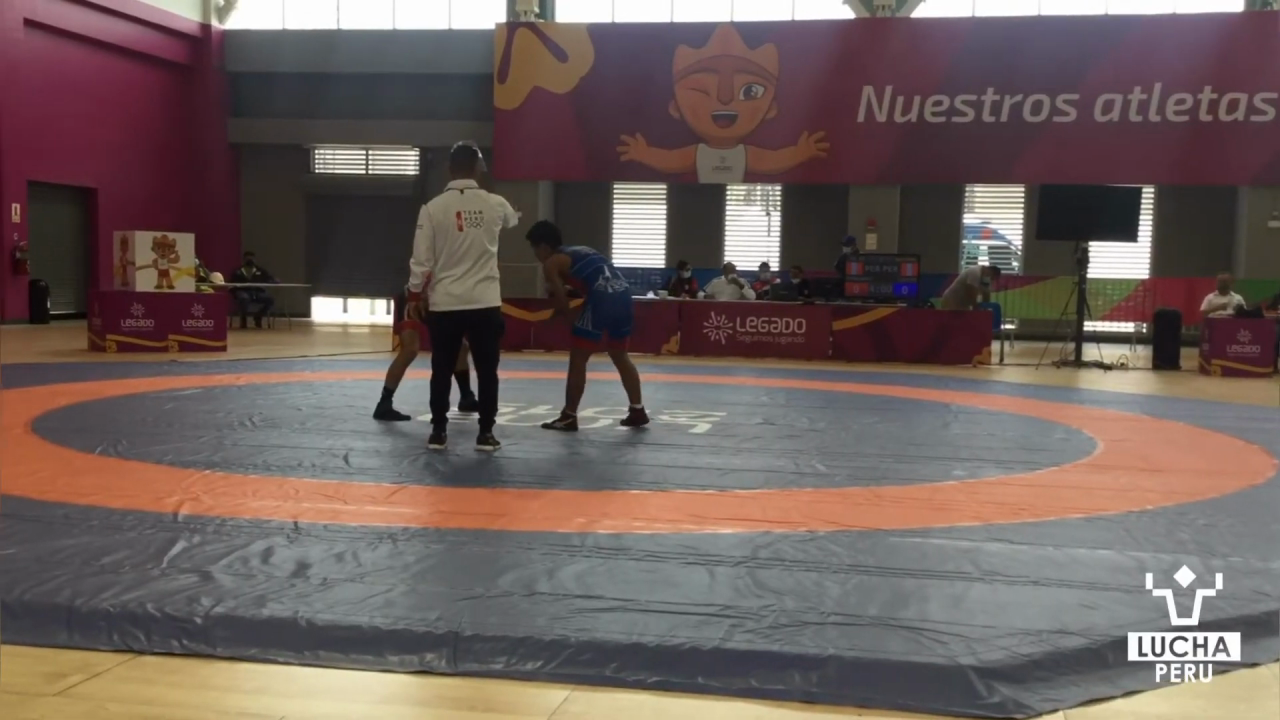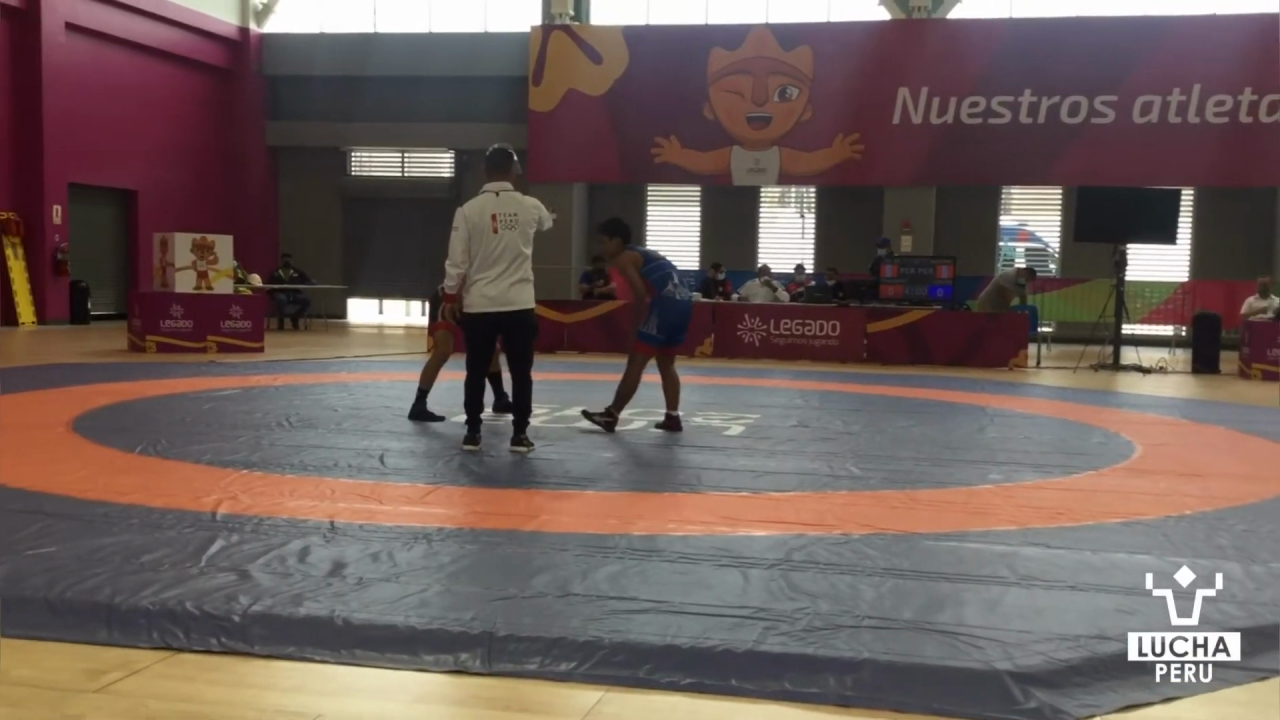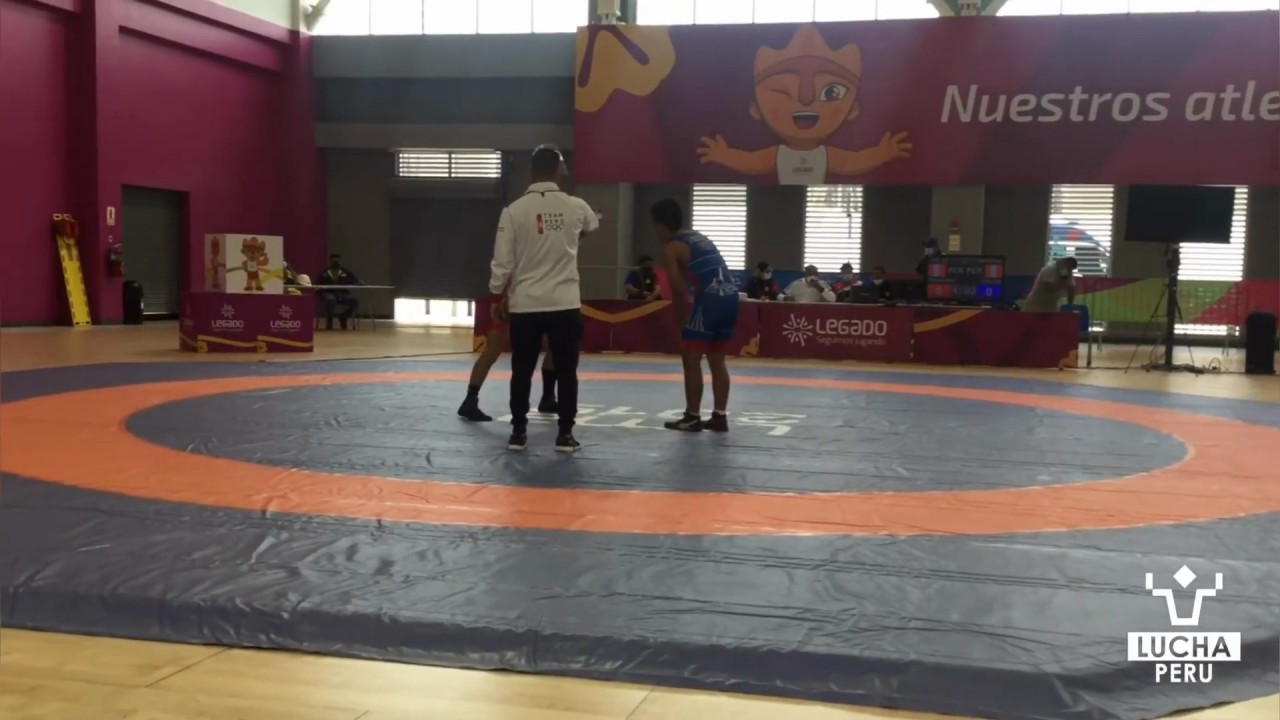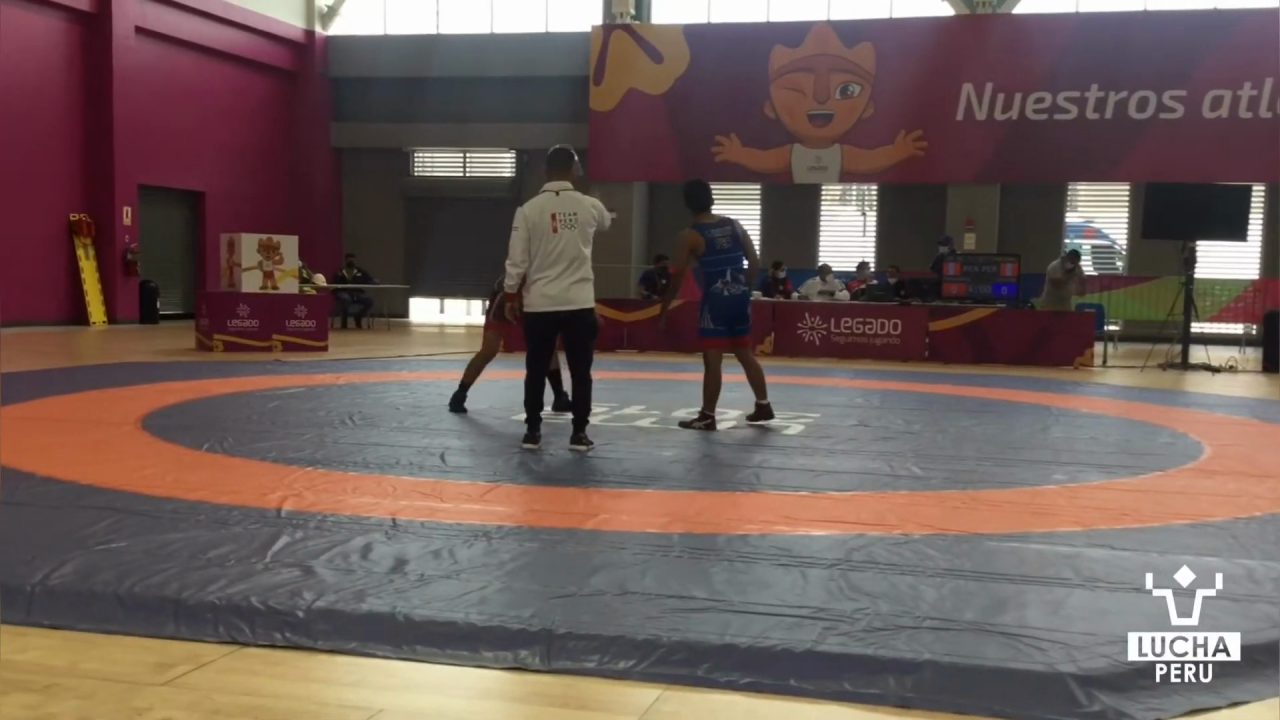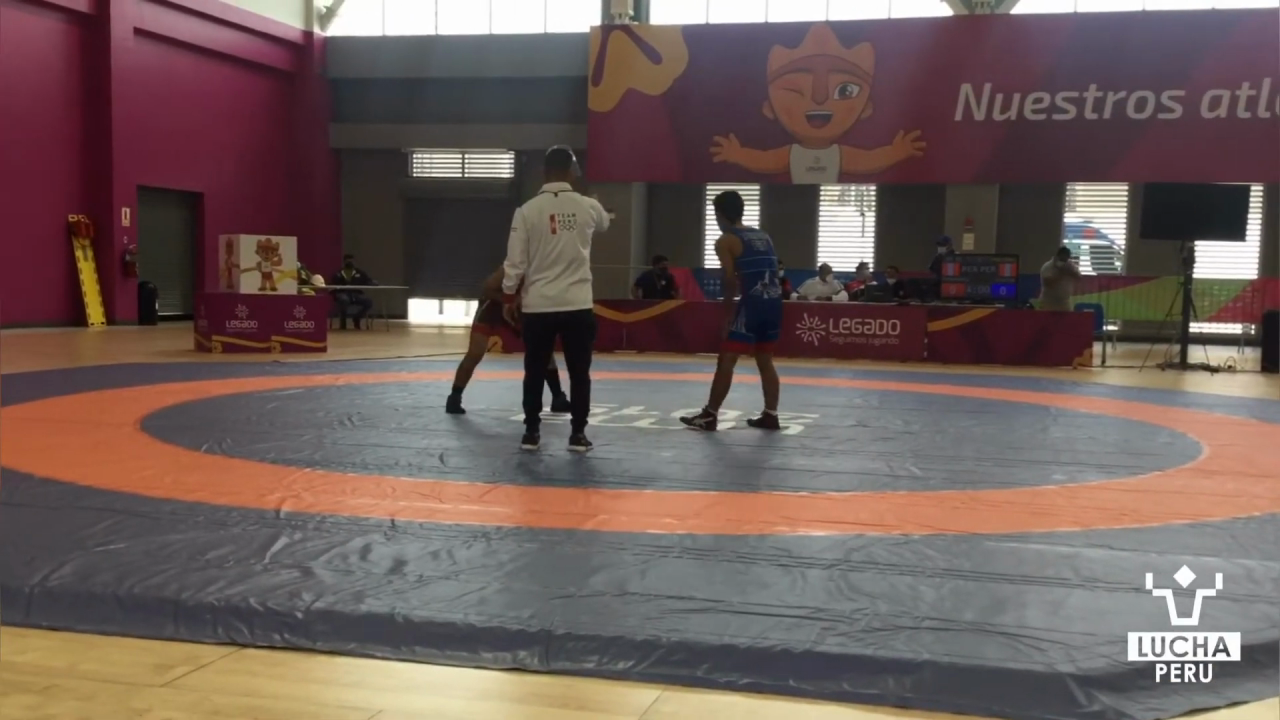
dt=0.5s
person 1, frame 1
left shoulder: (433, 207)
right shoulder: (496, 204)
left elbow: (422, 258)
right elbow: (512, 219)
left wrist: (415, 295)
left hip: (444, 303)
right hip: (485, 302)
left knee: (442, 370)
right knee: (487, 370)
left ankle: (438, 432)
right ankle: (486, 433)
person 1, frame 2
left shoulder: (469, 210)
right shoulder: (531, 207)
left elbow: (457, 260)
right elbow: (547, 222)
left wrist: (450, 297)
left hip: (479, 305)
right hip: (519, 304)
left knee: (476, 372)
right knee: (521, 372)
left ankle: (473, 433)
right ankle: (520, 435)
person 1, frame 3
left shoulder: (514, 210)
right shoulder: (576, 207)
left elbow: (502, 261)
right elbow: (591, 225)
left wrist: (496, 298)
left hip: (525, 305)
right hip: (565, 304)
left knee: (522, 372)
right knee: (566, 372)
left ankle: (518, 433)
right ankle: (565, 435)
person 1, frame 4
left shoulder: (529, 209)
right shoulder: (590, 206)
left elbow: (517, 259)
right elbow: (606, 223)
left wrist: (511, 296)
left hip: (540, 304)
right hip: (579, 303)
left knee: (536, 370)
right knee: (580, 371)
left ankle: (533, 432)
right ankle: (579, 433)
person 1, frame 5
left shoulder: (527, 210)
right shoulder: (589, 206)
left elbow: (515, 261)
right elbow: (604, 223)
left wrist: (509, 297)
left hip: (537, 305)
right hip: (578, 304)
left knee: (535, 371)
right knee: (579, 372)
left ankle: (531, 432)
right ankle: (578, 434)
person 2, frame 1
left shoulder: (552, 262)
right shoulder: (581, 251)
left elbow: (561, 301)
left wrist: (556, 317)
left hip: (602, 299)
right hip: (623, 296)
left knee: (578, 359)
right knee: (620, 356)
left ankle: (569, 417)
right ankle: (637, 411)
person 2, frame 2
left shoulder: (624, 258)
right shoulder: (645, 254)
left elbow: (640, 293)
left wrist: (640, 320)
left hip: (666, 305)
right hip: (684, 304)
left knee: (636, 362)
right knee: (666, 363)
left ankle: (611, 415)
right ankle: (673, 417)
person 2, frame 3
left shoulder: (673, 247)
right shoulder: (699, 238)
left elbow: (678, 288)
left wrist: (681, 314)
left hip: (709, 300)
right hip: (730, 297)
left knee: (691, 360)
right knee: (718, 361)
left ankle: (693, 417)
right ankle: (719, 416)
person 2, frame 4
left shoulder: (691, 235)
right shoulder: (735, 226)
left elbow: (679, 276)
right elbow: (754, 262)
left wrist: (664, 307)
left hip: (715, 300)
right hip: (740, 297)
left knee: (712, 360)
right knee: (745, 354)
left ankle: (707, 417)
right ankle: (763, 405)
person 2, frame 5
left shoulder: (725, 241)
right shoulder: (764, 236)
left elbow: (730, 278)
right elbow: (771, 272)
left wrist: (729, 306)
left hip: (753, 303)
right hip: (773, 301)
left knee: (727, 360)
right knee: (765, 361)
left ankle: (709, 415)
right ankle: (770, 415)
person 3, frame 1
left shoulder: (747, 155)
right shoulder: (695, 154)
left elbow: (774, 161)
right elbow: (667, 161)
left wrist: (800, 153)
right wrist: (644, 155)
person 3, frame 2
left shoulder: (782, 156)
right shoulder: (729, 155)
left elbow: (808, 163)
right elbow: (702, 162)
left wrist: (835, 155)
right wrist: (678, 156)
person 3, frame 3
left shoulder: (829, 155)
right shoulder: (776, 155)
left elbow: (856, 162)
right elbow: (748, 162)
left wrist: (883, 154)
right wrist: (724, 156)
person 3, frame 4
left shoulder: (843, 153)
right shoulder: (790, 153)
left elbow: (870, 161)
right elbow: (763, 161)
left wrist: (897, 152)
right wrist: (739, 154)
person 3, frame 5
left shoulder: (842, 154)
right shoulder: (789, 154)
left elbow: (869, 161)
right elbow: (761, 161)
left wrist: (896, 153)
right wrist: (738, 155)
